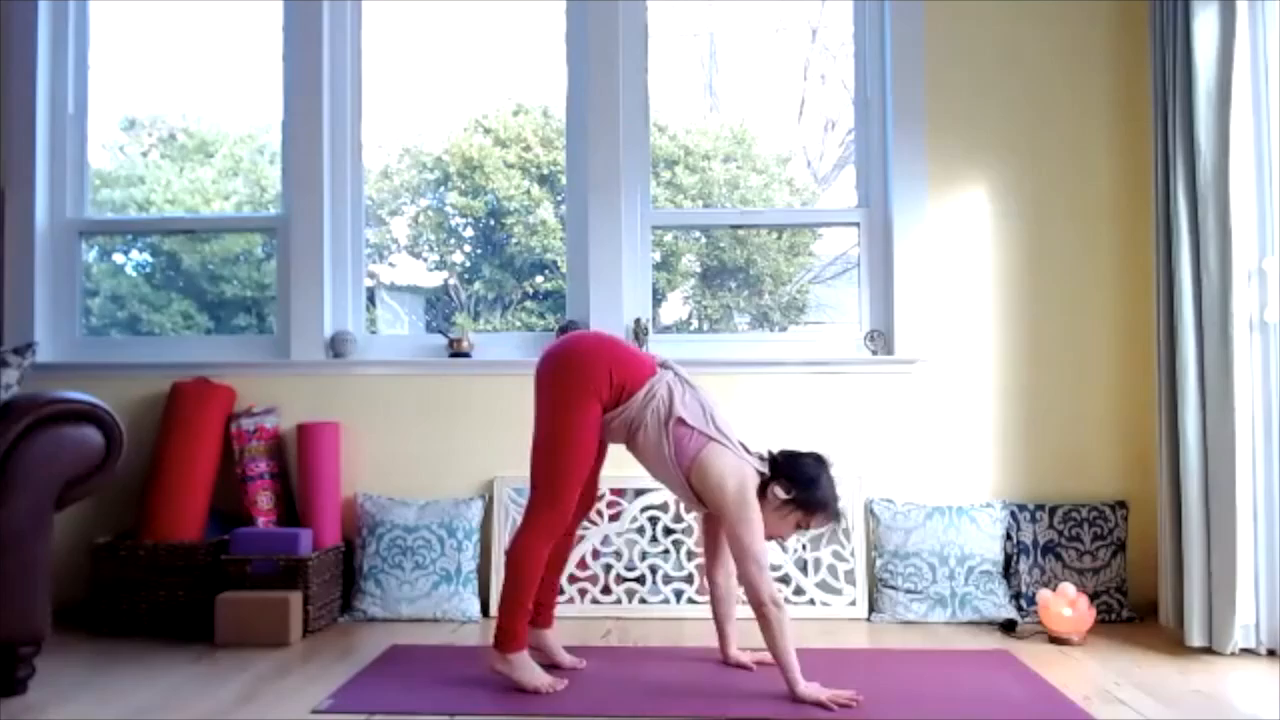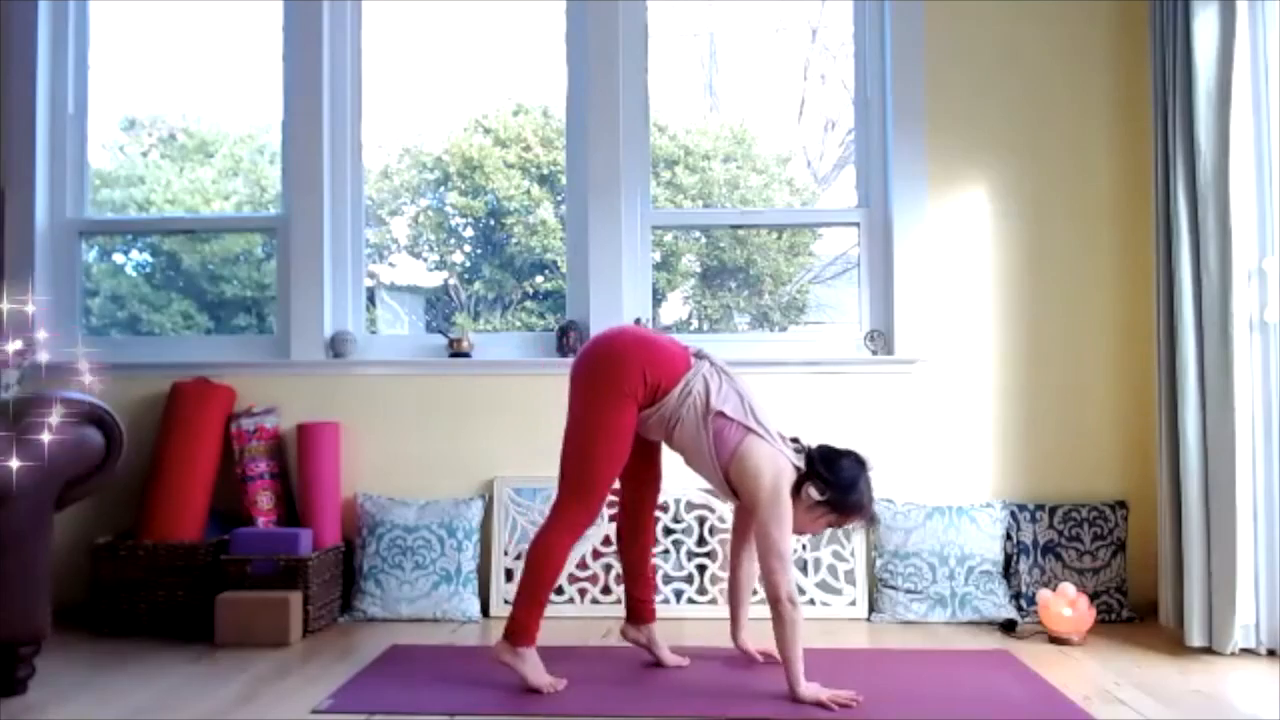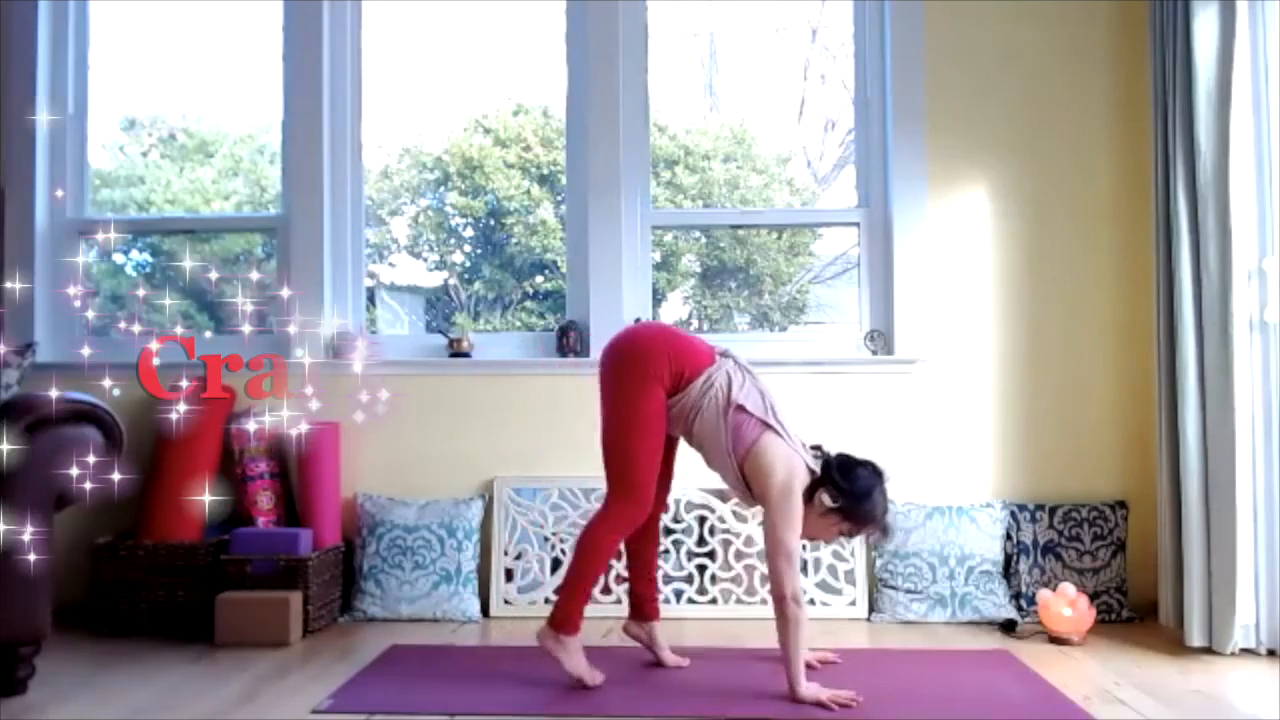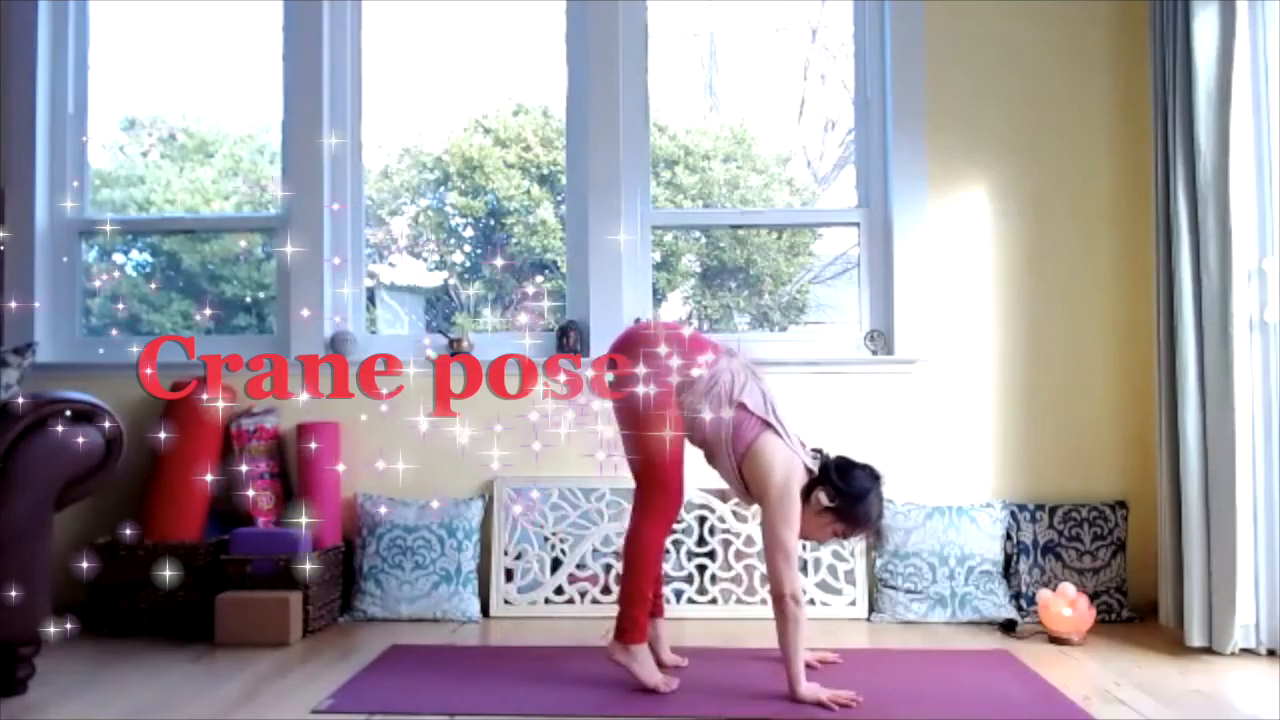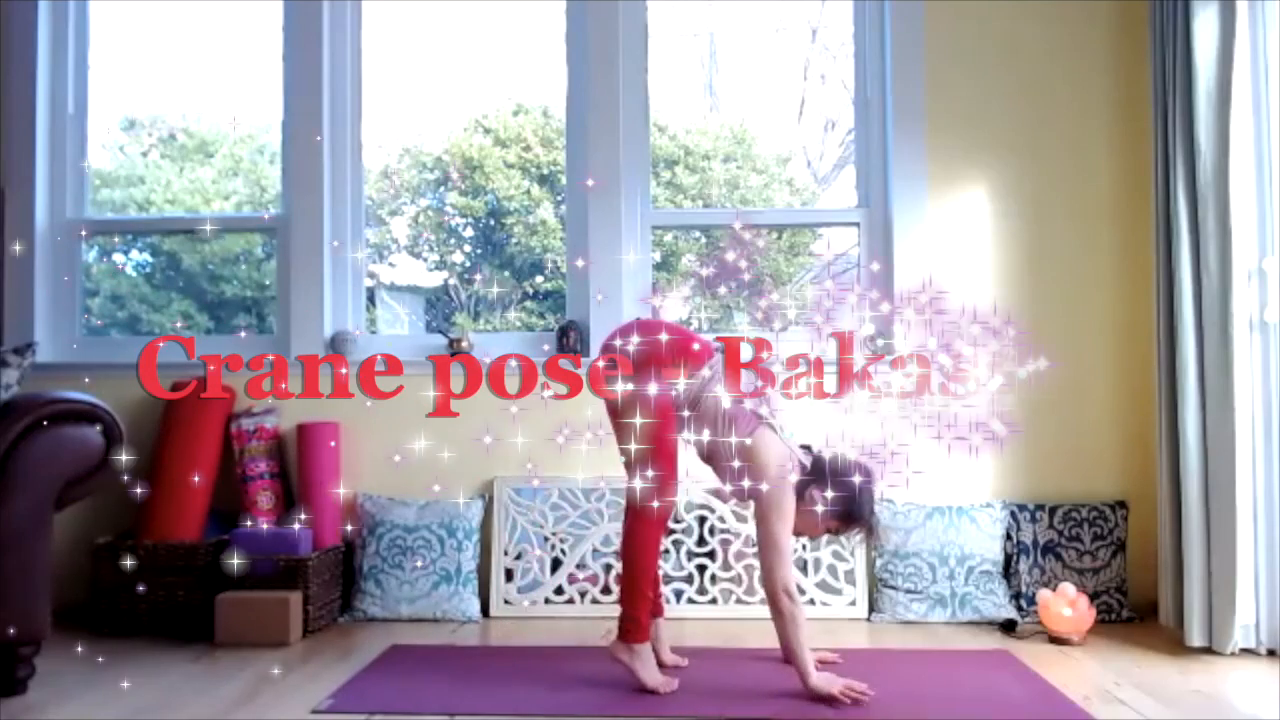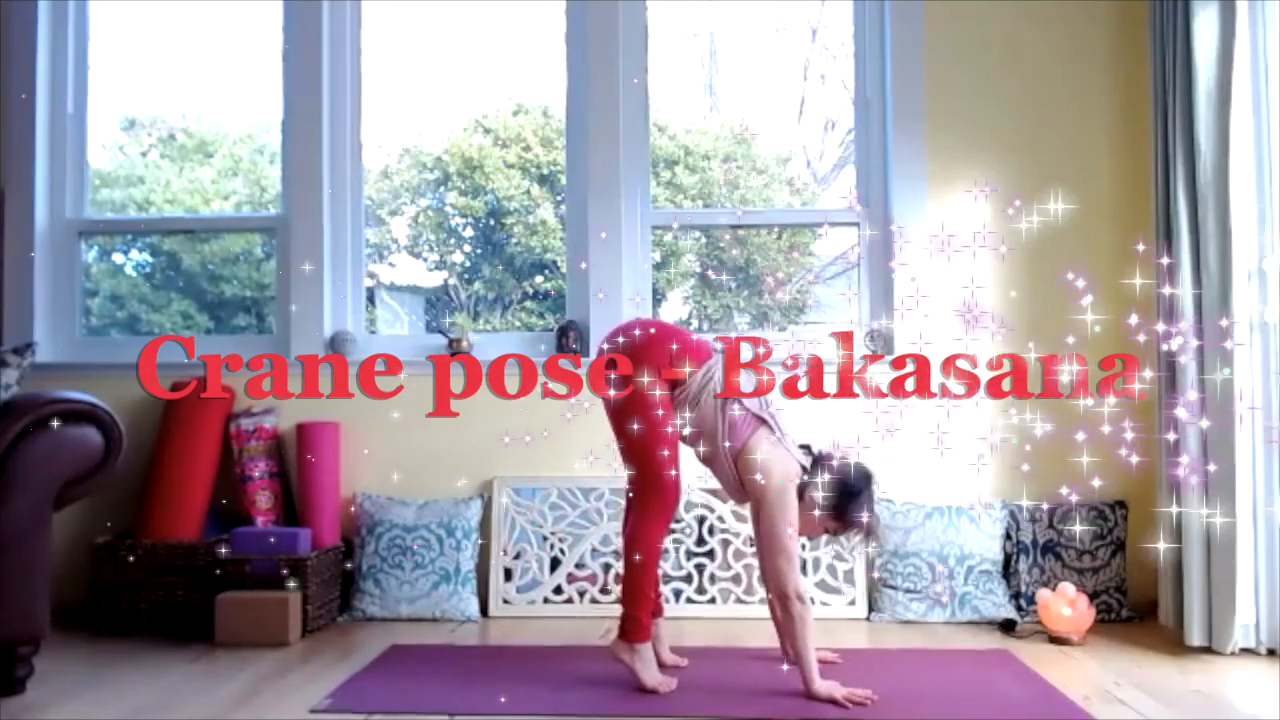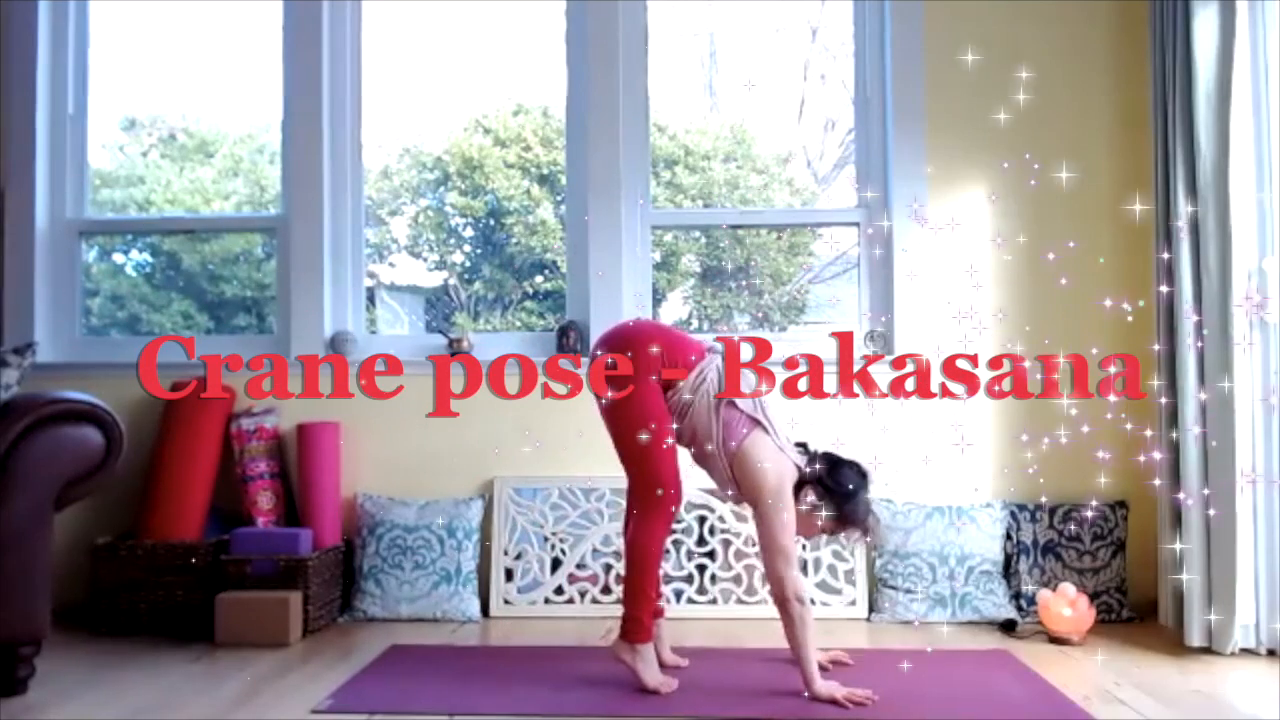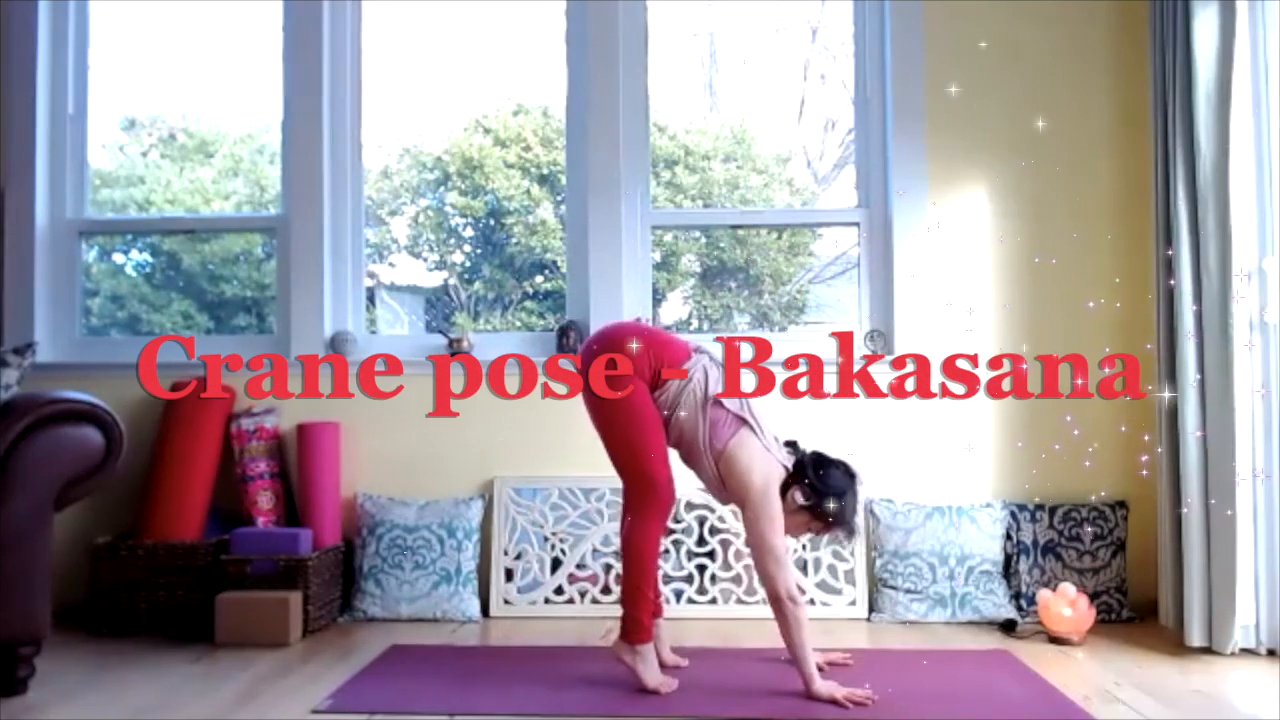
dt=0.3s
person 1, frame 1
left shoulder: (728, 482)
right shoulder: (737, 487)
left elbow: (721, 566)
right elbow: (765, 597)
left wrist: (729, 648)
right wrist: (799, 684)
left hip: (603, 371)
right hip: (586, 368)
left knee: (576, 510)
right knee: (551, 517)
left ankle: (538, 627)
right ankle: (509, 649)
person 1, frame 2
left shoulder: (765, 471)
right shoulder: (772, 482)
left elbow: (744, 551)
right elbow: (783, 594)
left wrist: (740, 635)
right wrist: (800, 685)
left hip: (638, 364)
right hip: (622, 368)
left knee: (641, 503)
right knee: (578, 512)
left ankle: (641, 624)
right ankle: (518, 641)
person 1, frame 3
left shoulder: (800, 476)
right shoulder: (782, 480)
left elbow: (783, 584)
right elbow: (789, 591)
left wrist: (793, 652)
right wrist: (798, 684)
left hip: (667, 363)
right hip: (644, 358)
left knee: (650, 504)
right knee: (631, 504)
left ankle: (644, 621)
right ankle: (562, 630)
person 1, frame 4
left shoulder: (798, 475)
right shoulder: (784, 484)
left elbow: (784, 585)
right elbow: (787, 592)
left wrist: (795, 651)
right wrist: (799, 684)
left hip: (674, 363)
right hip: (650, 357)
left knee: (659, 503)
right knee: (660, 504)
left ankle: (651, 627)
right ankle: (630, 639)
person 1, frame 5
left shoulder: (782, 472)
right shoulder: (779, 480)
left elbow: (772, 572)
right elbow: (782, 587)
left wrist: (791, 646)
right wrist: (810, 676)
left hip: (665, 366)
right hip: (643, 356)
left knee: (651, 502)
right knee: (653, 505)
left ankle: (651, 629)
right ankle: (633, 640)
person 1, frame 6
left shoulder: (775, 474)
right shoulder: (779, 484)
left elbow: (772, 573)
right elbow: (792, 592)
left wrist: (791, 649)
right wrist: (813, 681)
left hip: (658, 360)
right hip: (639, 356)
left knee: (650, 500)
right knee: (658, 502)
left ankle: (651, 630)
right ankle: (635, 639)
person 1, frame 7
left shoulder: (786, 473)
right shoulder: (775, 485)
left elbow: (783, 578)
right elbow: (791, 594)
left wrist: (805, 651)
right wrist: (814, 683)
left hip: (655, 361)
right hip: (634, 356)
left knee: (652, 501)
right knee: (658, 503)
left ankle: (652, 630)
right ankle: (635, 640)
person 1, frame 8
left shoulder: (774, 473)
right shoulder: (762, 485)
left elbow: (779, 580)
right elbow: (784, 593)
left wrist: (804, 653)
right wrist: (813, 683)
left hip: (643, 361)
right hip: (621, 356)
left knee: (646, 500)
right knee: (653, 501)
left ankle: (652, 631)
right ankle: (636, 642)
